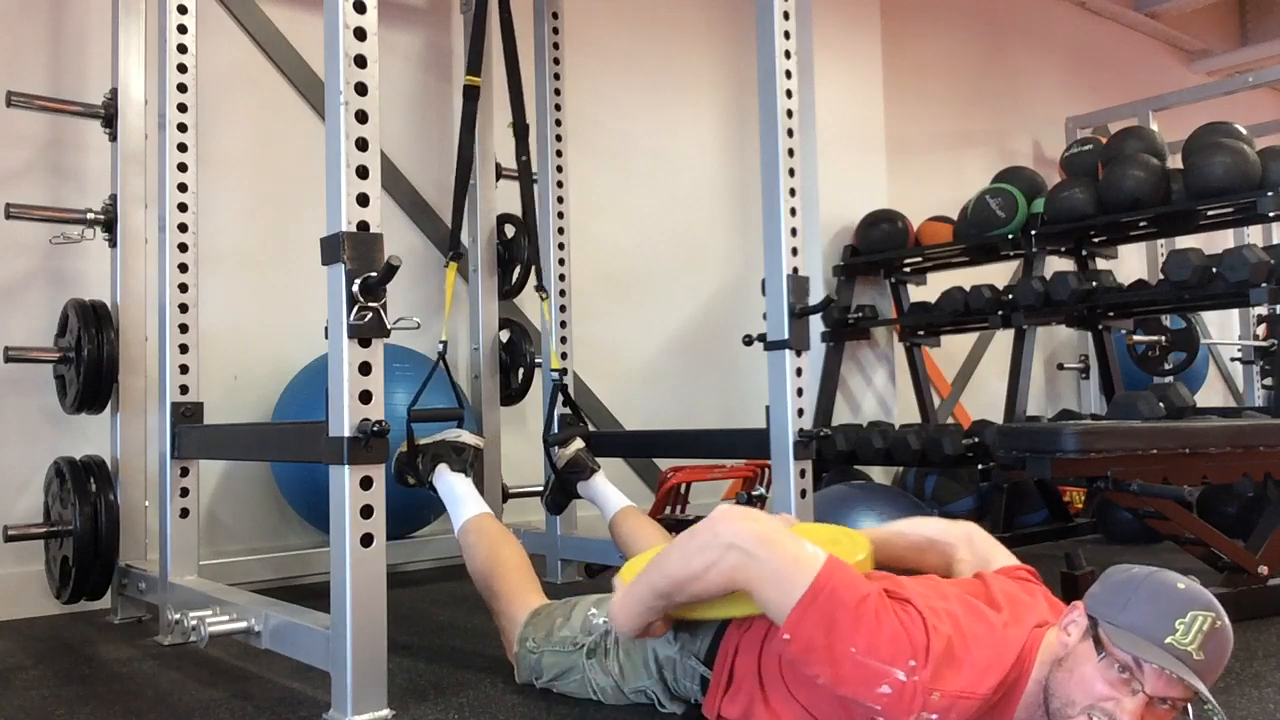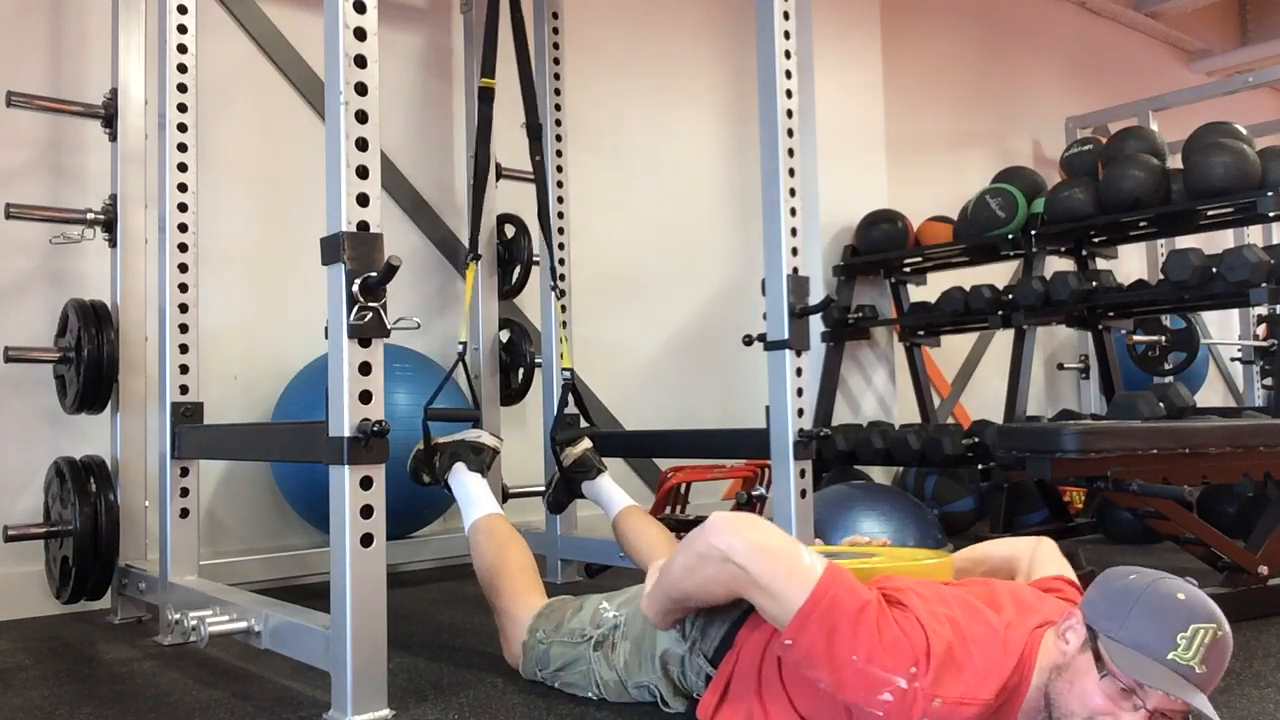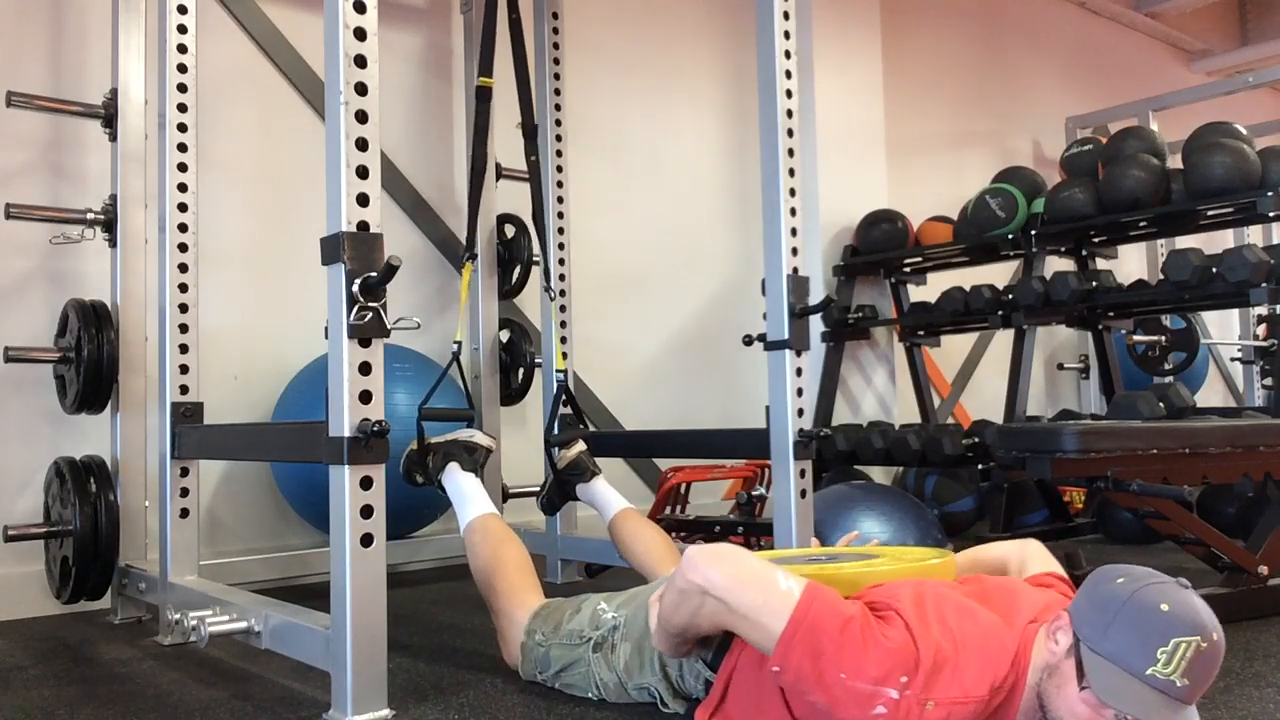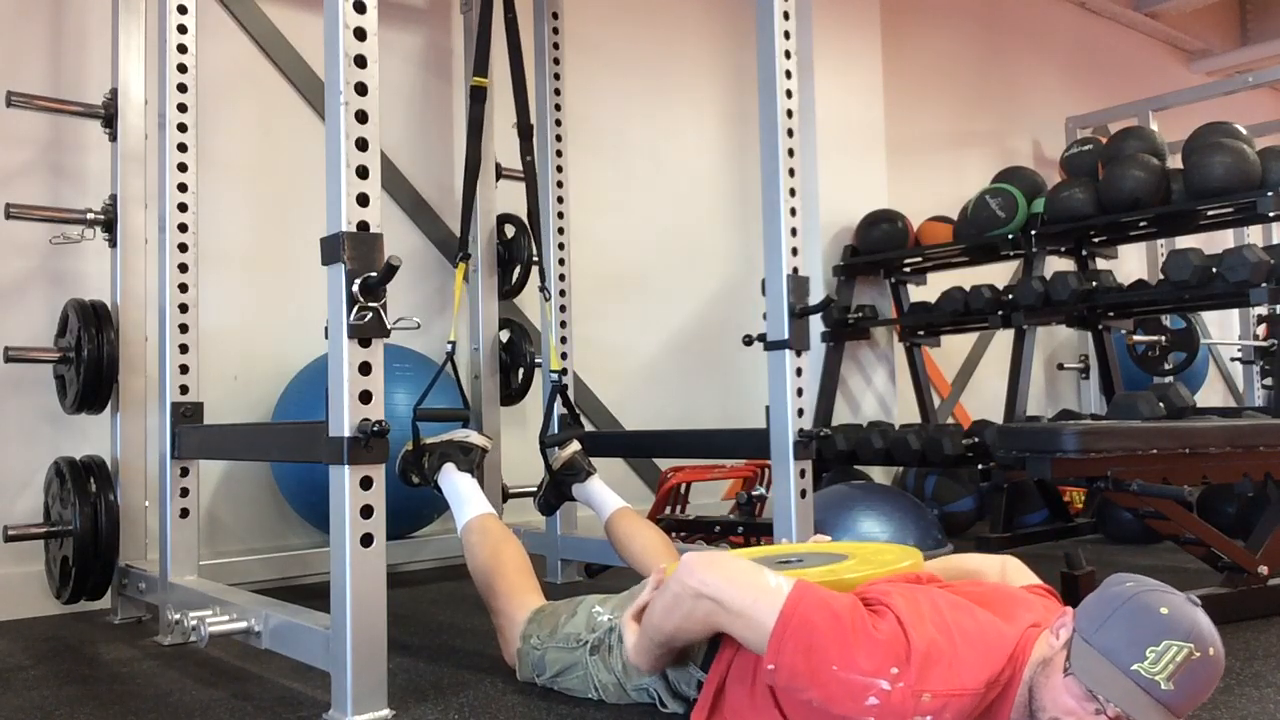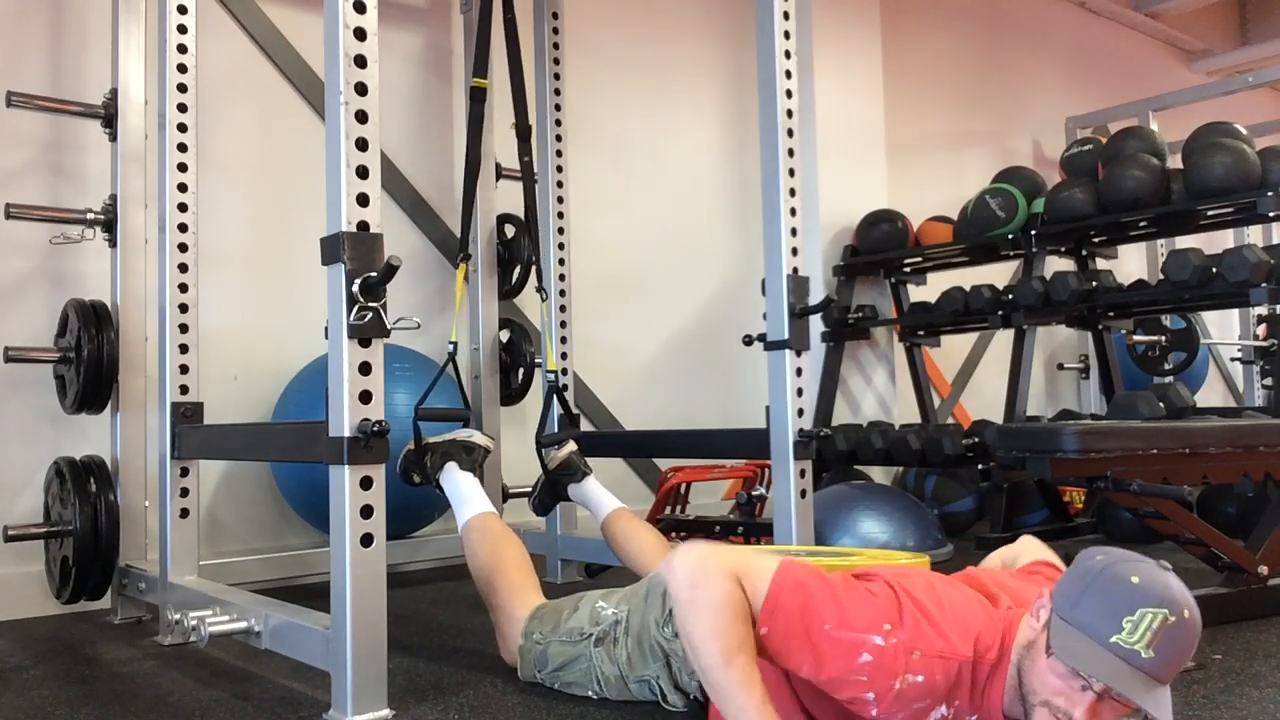
dt=1s
person 1, frame 1
left shoulder: (1038, 616)
left elbow: (959, 537)
right elbow: (735, 534)
left wrist: (841, 547)
right wrist: (634, 609)
left hip: (760, 618)
left knee: (672, 563)
right knee: (532, 637)
left ankle: (586, 475)
right ankle: (451, 472)
person 1, frame 2
left shoulder: (1061, 620)
left elbow: (1038, 551)
right elbow: (733, 537)
right wrist: (660, 601)
left hip: (771, 630)
right hip: (704, 652)
left knee: (671, 565)
right knee: (529, 636)
left ankle: (592, 475)
right ankle: (465, 473)
person 1, frame 3
left shoulder: (1059, 613)
left elbow: (1026, 552)
right elbow: (715, 570)
right wrist: (670, 632)
left hip: (801, 600)
left knee: (665, 570)
right knee: (528, 639)
left ankle: (585, 478)
right ankle: (460, 473)
person 1, frame 4
left shoulder: (1047, 622)
left elbow: (1004, 567)
right elbow: (711, 581)
right wrist: (649, 648)
left hip: (788, 588)
left knee: (667, 574)
right knee: (528, 637)
left ankle: (579, 477)
right ankle: (457, 473)
person 1, frame 5
left shoulder: (1045, 596)
right shoulder: (903, 641)
left elbow: (1029, 549)
right elbow: (693, 570)
left hip: (769, 599)
right hip: (684, 639)
left knee: (655, 562)
right knee: (527, 638)
left ankle: (574, 477)
right ankle: (458, 472)
